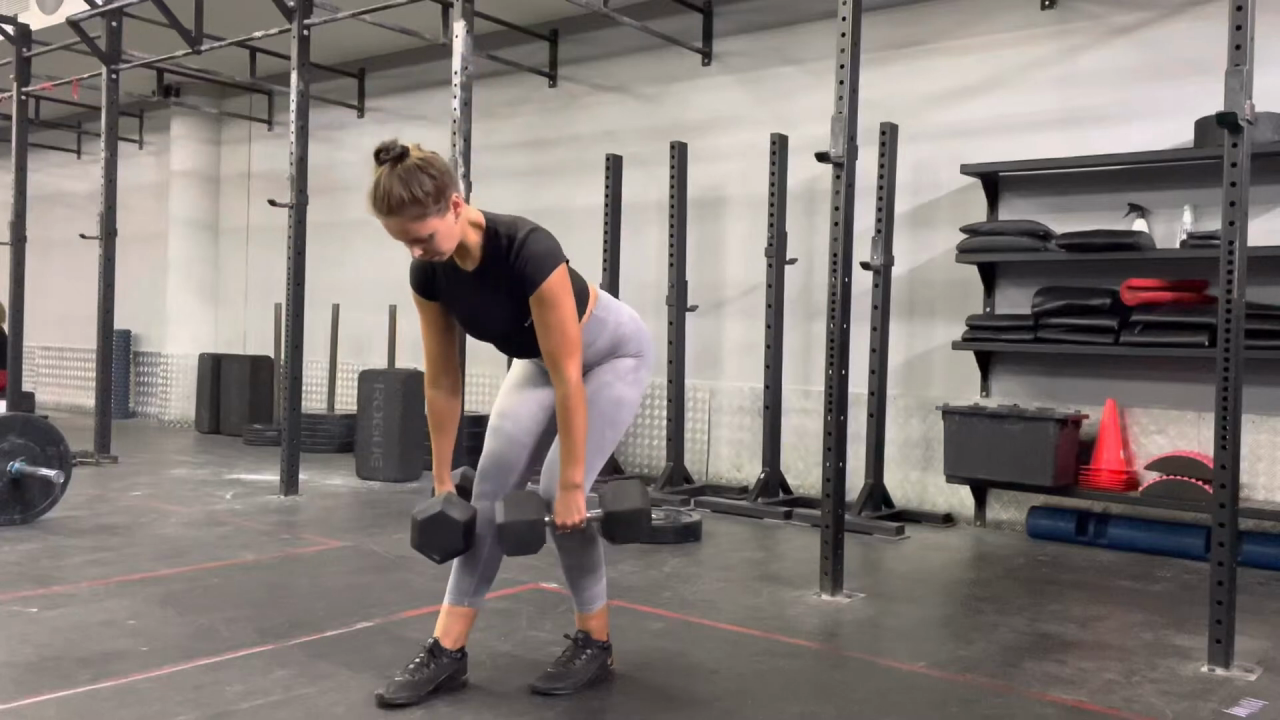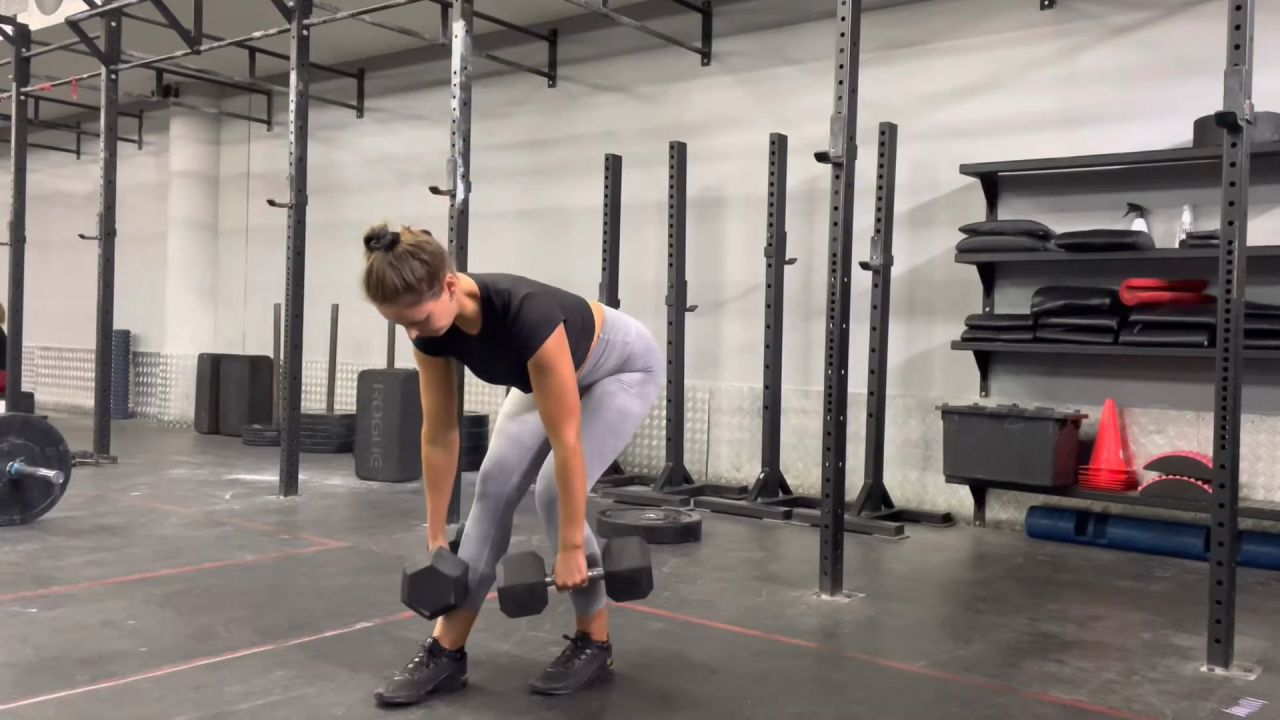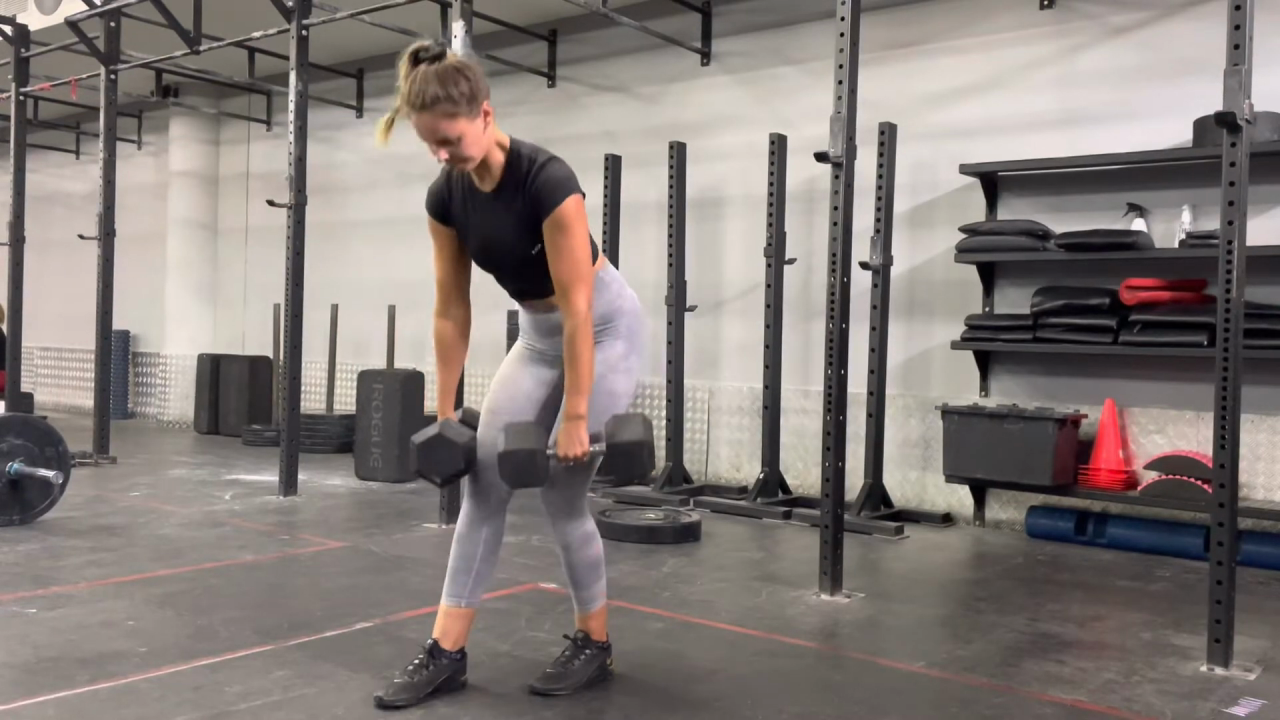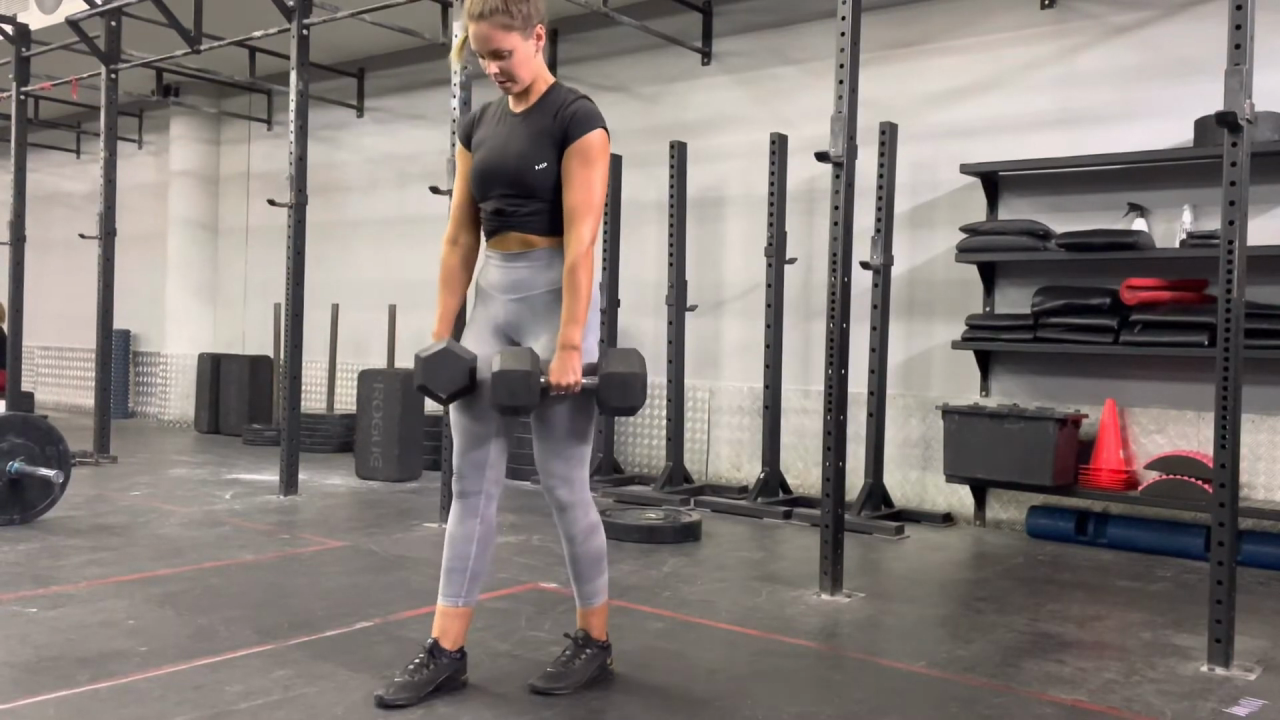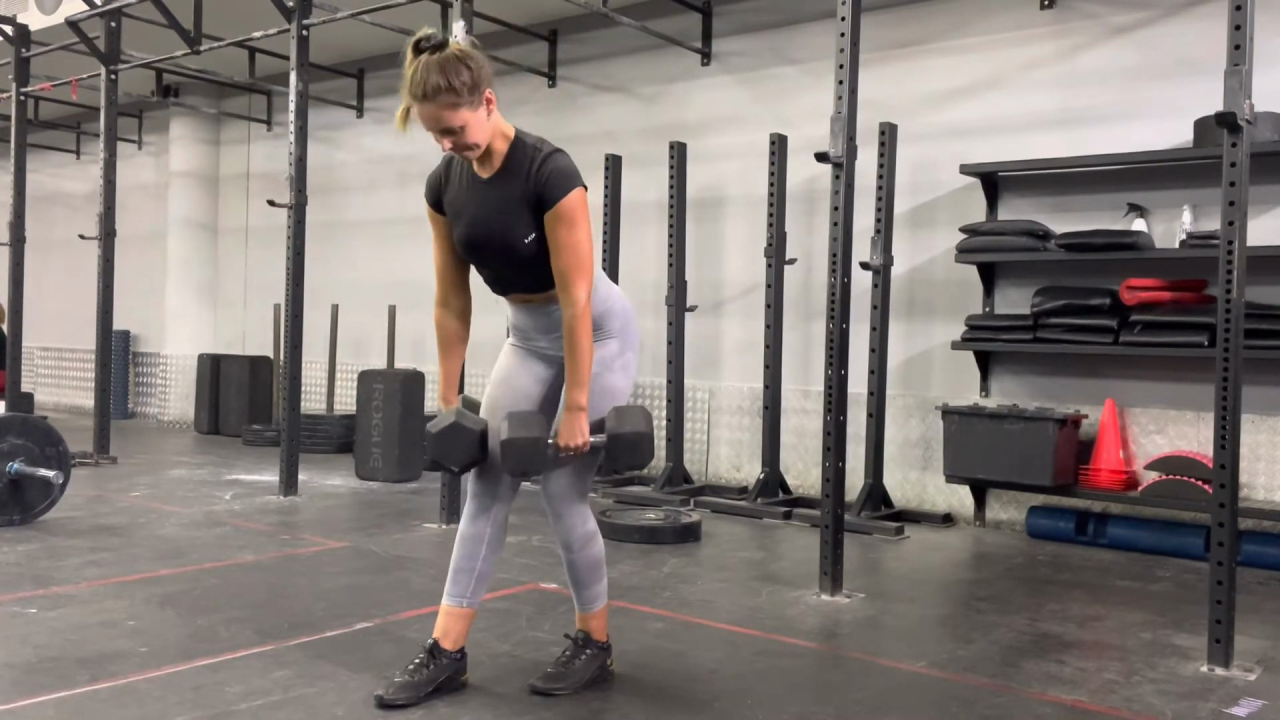
dt=1s
person 1, frame 1
left shoulder: (529, 250)
right shoulder: (428, 273)
left elbow: (569, 377)
right elbow: (442, 381)
left wrist: (572, 485)
right wrist: (442, 479)
left hip: (612, 353)
right hip: (536, 360)
left knee: (556, 497)
right knee: (489, 490)
left ankle: (594, 642)
right ankle: (447, 650)
person 1, frame 2
left shoulder: (526, 312)
right shoulder: (434, 329)
left elbow: (566, 440)
right elbow: (439, 435)
left wrist: (571, 547)
right wrist: (436, 536)
left hip: (624, 367)
right hip: (550, 373)
left knee: (553, 492)
right knee: (494, 486)
left ankle: (595, 643)
right ankle: (446, 651)
person 1, frame 3
left shoulder: (547, 178)
right shoulder: (446, 196)
left elbow: (578, 311)
right elbow: (451, 312)
left wrist: (575, 417)
right wrist: (445, 413)
left hip: (606, 329)
right hip: (536, 335)
left knee: (560, 485)
right knee: (485, 477)
left ankle: (594, 642)
right ankle: (447, 650)
person 1, frame 4
left shoulder: (576, 117)
right shoulder: (478, 124)
left elbow: (581, 239)
right elbow: (460, 237)
left wrist: (569, 346)
right wrist: (441, 334)
left hip: (553, 299)
right hip: (491, 303)
left knee: (563, 485)
right knee: (472, 482)
left ankle: (594, 640)
right ankle: (446, 649)
person 1, frame 5
left shoulder: (548, 171)
right shoulder: (443, 185)
left elbow: (576, 299)
right elbow: (451, 300)
left wrist: (576, 406)
right wrist: (450, 399)
left hip: (598, 331)
right hip: (528, 336)
left knee: (562, 490)
right knee: (487, 485)
left ankle: (595, 643)
right ankle: (447, 651)
